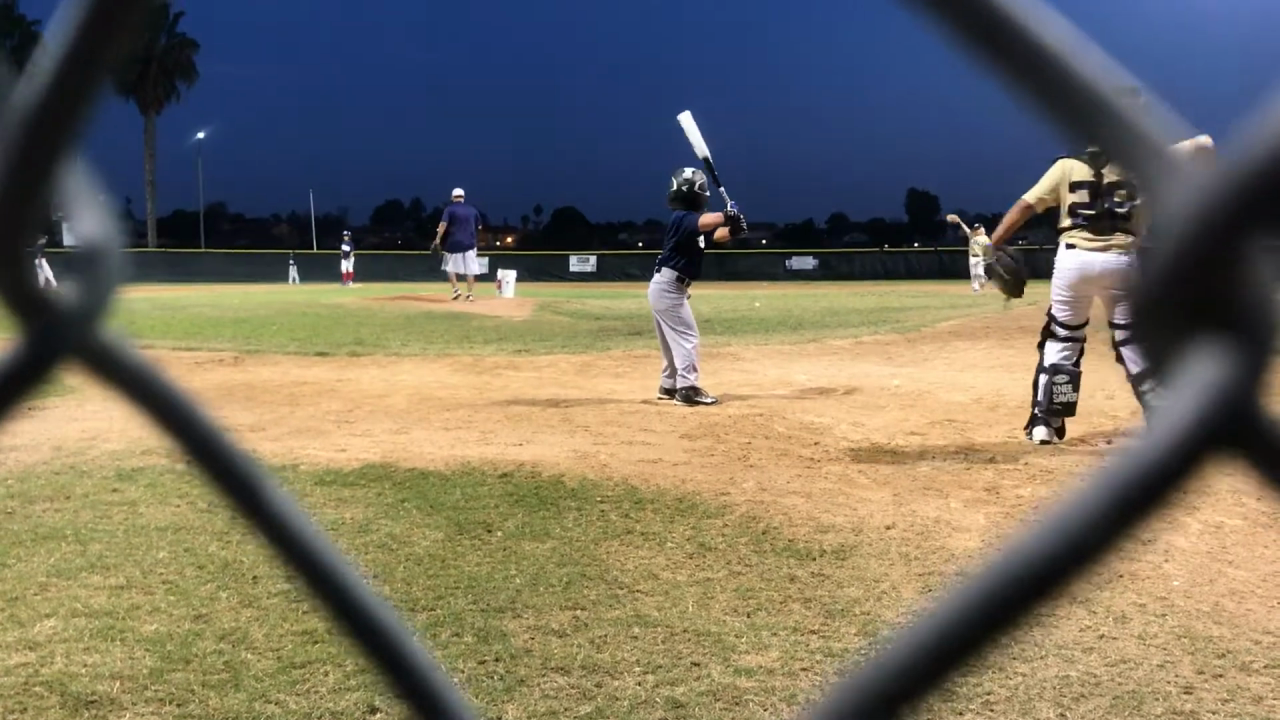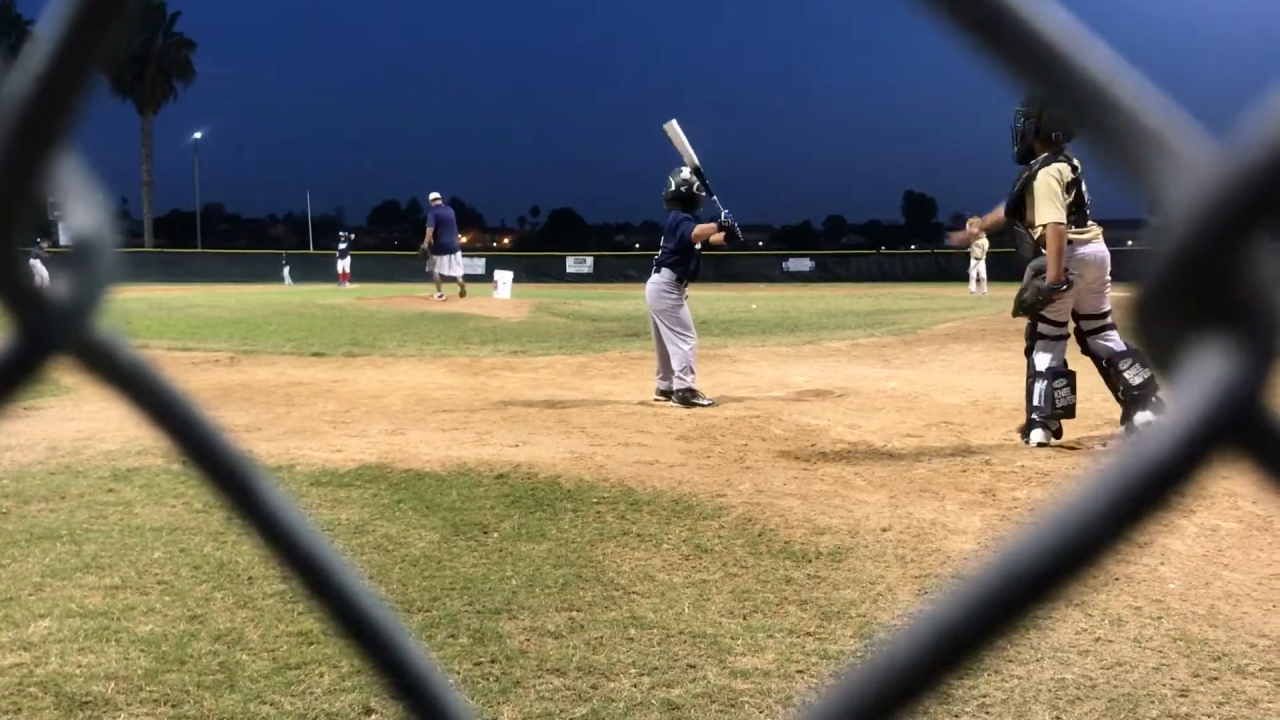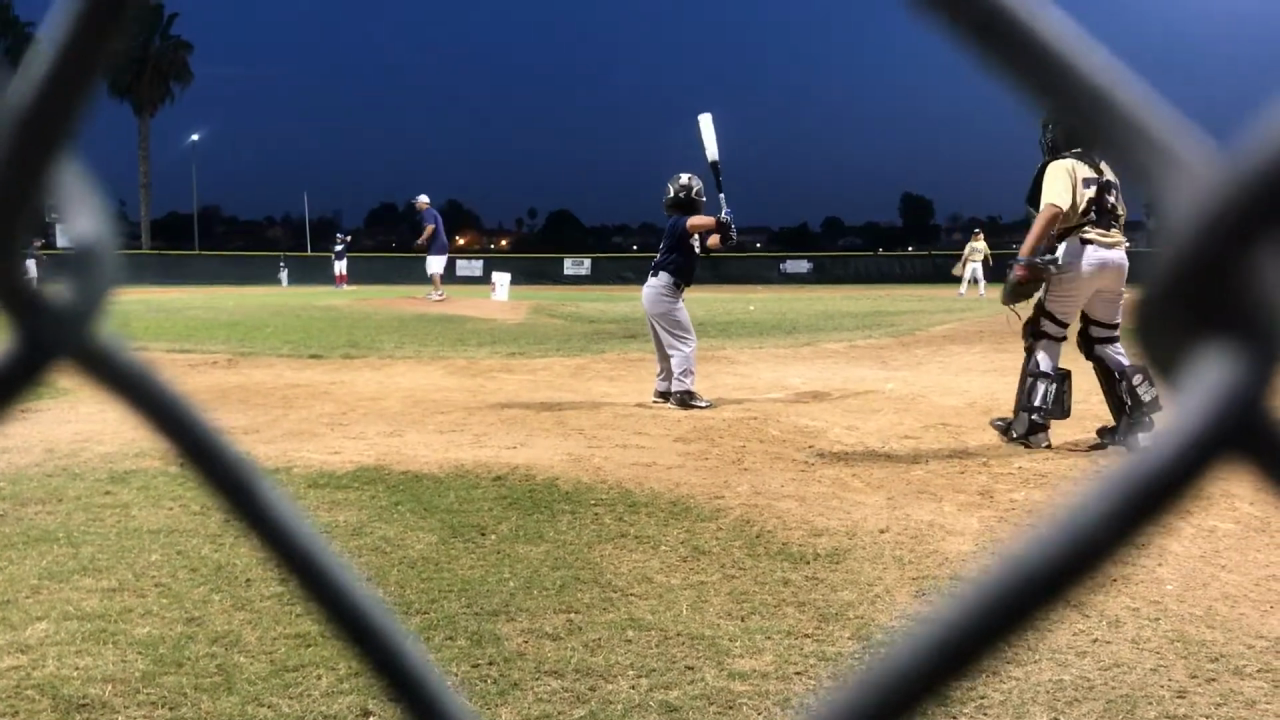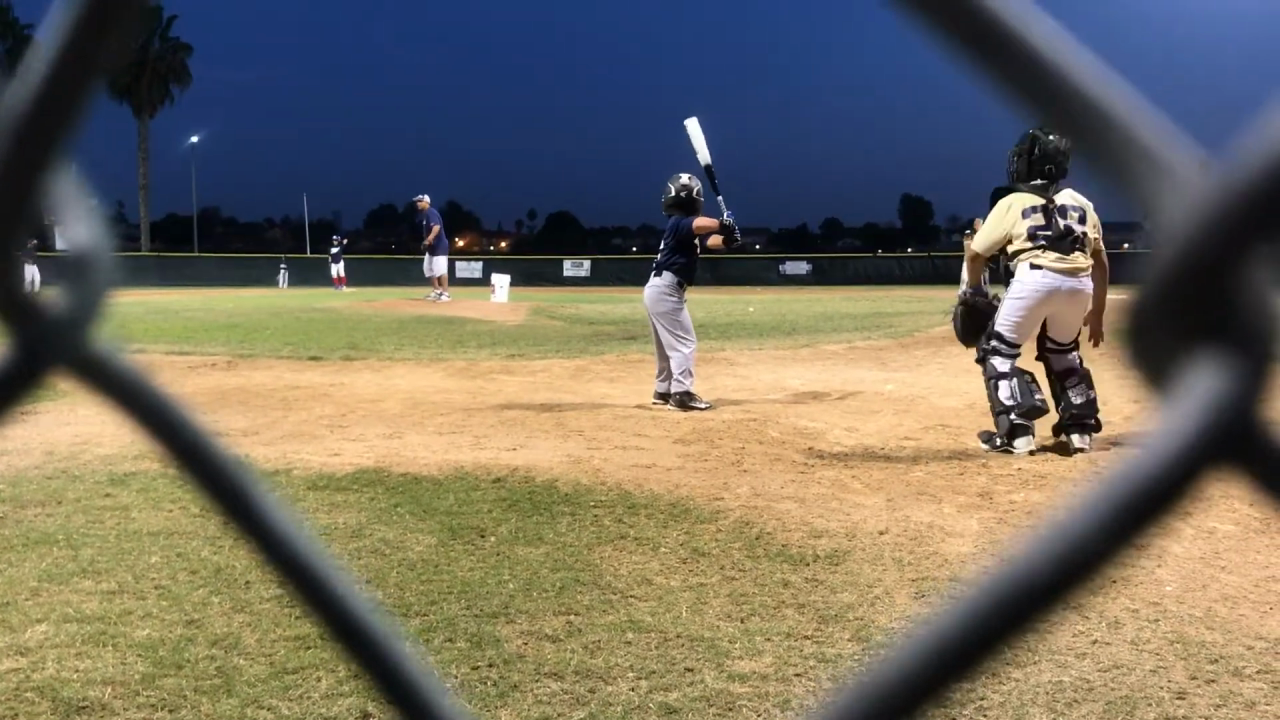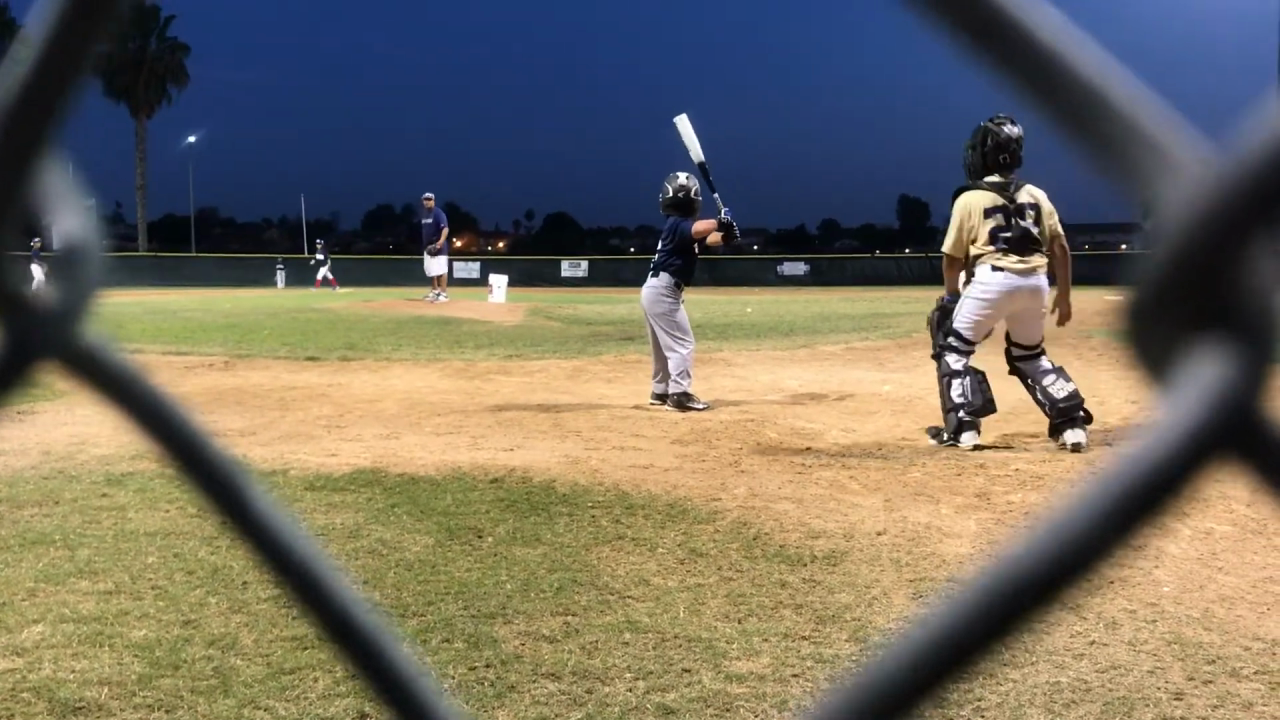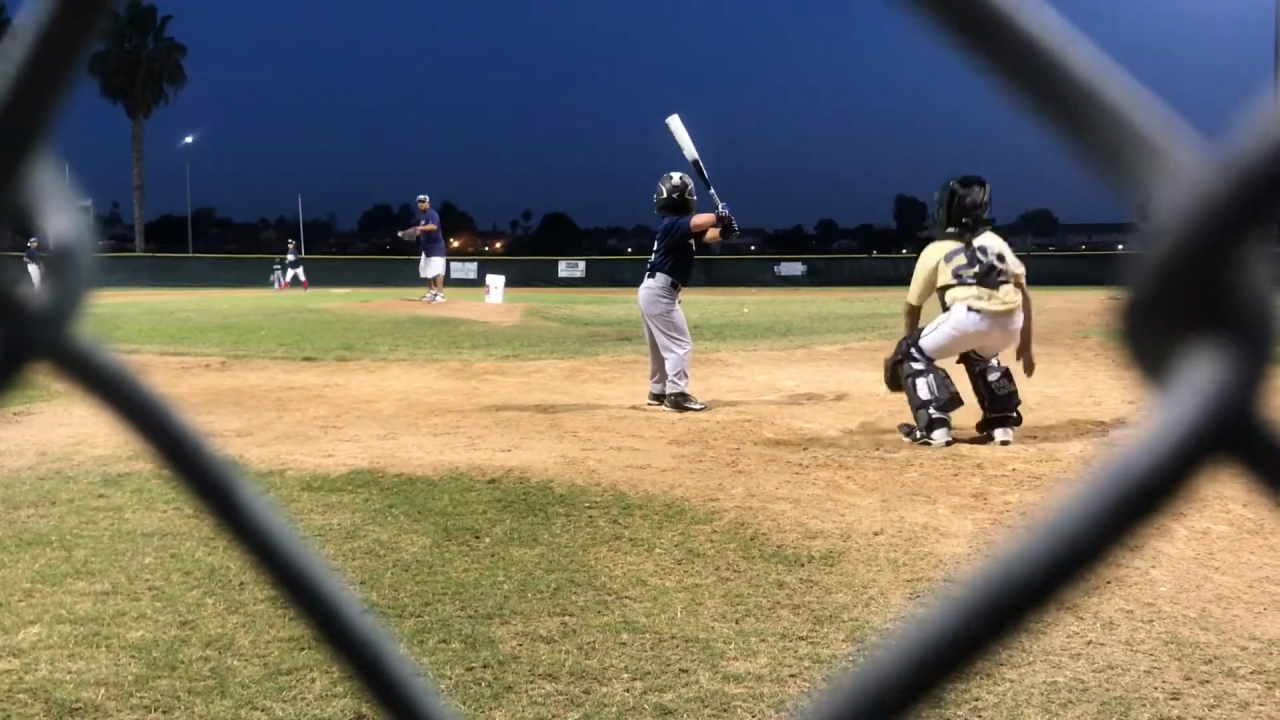
dt=0.5s
person 1, frame 1
left shoulder: (1067, 167)
left elbow: (1026, 205)
right elbow: (1203, 145)
left wrist: (995, 243)
right wrist: (1200, 141)
left hip: (1074, 262)
right hip: (1120, 263)
left knee: (1061, 342)
right knee: (1134, 344)
left ankle: (1045, 423)
person 1, frame 2
left shoulder: (1045, 173)
right shoulder: (1065, 160)
left elbow: (1055, 227)
right elbow: (1015, 210)
left wrist: (1055, 277)
right wrist: (975, 230)
left hip: (1069, 257)
right hip: (1095, 250)
left knee: (1046, 341)
right knee: (1102, 334)
left ankle: (1042, 425)
right ankle: (1143, 405)
person 1, frame 3
left shoulder: (1061, 167)
right shoulder: (1105, 170)
left elbow: (1050, 212)
left wrist: (1023, 259)
left hip: (1080, 255)
right hip: (1116, 256)
left knee: (1045, 336)
right knee: (1105, 342)
left ankle: (1031, 426)
right ankle: (1135, 423)
person 1, frame 4
left shoulder: (1011, 203)
right shoulder: (1081, 203)
left elbow: (976, 254)
right elbow: (1100, 262)
left wrist: (975, 289)
right wrist: (1097, 312)
left hip: (1035, 279)
right hip: (1078, 283)
left knee: (998, 353)
right knee: (1062, 352)
left ankle: (1016, 431)
right ankle: (1079, 428)
person 1, frame 5
left shoulder: (969, 198)
right shoulder: (1036, 195)
left elbow: (953, 257)
right elbow: (1060, 249)
left wrist: (951, 296)
right wrist: (1064, 296)
left hip: (992, 280)
right hip: (1034, 281)
left knee: (953, 349)
right knee: (1029, 355)
left ankle: (962, 428)
right ankle: (1071, 424)
person 1, frame 6
left shoulder: (934, 250)
right shoulder: (996, 242)
left elbow: (913, 306)
right elbow: (1023, 294)
left wrist: (910, 340)
right wrist: (1026, 346)
left hip: (970, 316)
right hip: (1010, 319)
left knee: (915, 358)
right knee: (982, 355)
left ankle: (935, 426)
right ankle: (1002, 422)
person 2, frame 1
left shoulder: (686, 219)
right shoulder: (682, 218)
left elbow: (714, 234)
right elbow: (705, 222)
left wrist: (733, 229)
right wrist: (726, 215)
left hip: (667, 287)
right hip: (668, 287)
left knee: (673, 339)
right knee: (687, 338)
left ankle: (669, 385)
right ankle: (687, 389)
person 2, frame 2
left shoulder: (681, 219)
right shoulder: (681, 219)
left elbow: (708, 237)
right elbow: (696, 234)
left wrist: (727, 235)
right wrist: (720, 224)
left hip: (661, 286)
right hip: (667, 287)
left knee: (668, 340)
right knee: (684, 339)
left ankle: (665, 387)
right ankle: (683, 391)
person 2, frame 3
left shoulder: (692, 230)
right shoulder: (678, 223)
left elbow: (708, 241)
right elbow: (694, 223)
left wrist: (724, 238)
right wrist: (718, 221)
left hip: (659, 291)
right hip: (663, 291)
left knee: (668, 343)
right knee: (684, 342)
left ankle: (664, 389)
right ankle: (682, 393)
person 2, frame 4
left shoulder: (681, 225)
right shoulder: (680, 223)
left elbow: (707, 241)
right elbow: (701, 224)
left wrist: (726, 240)
right wrist: (721, 223)
left hip: (660, 290)
right hip: (665, 290)
left knee: (668, 343)
right knee: (684, 342)
left ankle: (664, 390)
right ankle: (681, 394)
person 2, frame 5
left shoulder: (679, 224)
right shoulder: (678, 225)
left elbow: (705, 238)
right elbow: (699, 229)
left wrist: (725, 236)
right wrist: (719, 222)
left hip: (656, 290)
right hip: (663, 291)
left knee: (665, 344)
right knee: (682, 343)
left ankle: (661, 391)
right ankle: (679, 395)
person 2, frame 6
left shoulder: (676, 225)
right shoulder: (673, 223)
left elbow: (704, 235)
right elbow: (698, 223)
left wrist: (723, 231)
right wrist: (718, 216)
left hip: (654, 291)
right hip: (659, 292)
left knee: (662, 344)
right knee: (679, 343)
left ankle: (658, 391)
right ankle: (676, 395)
